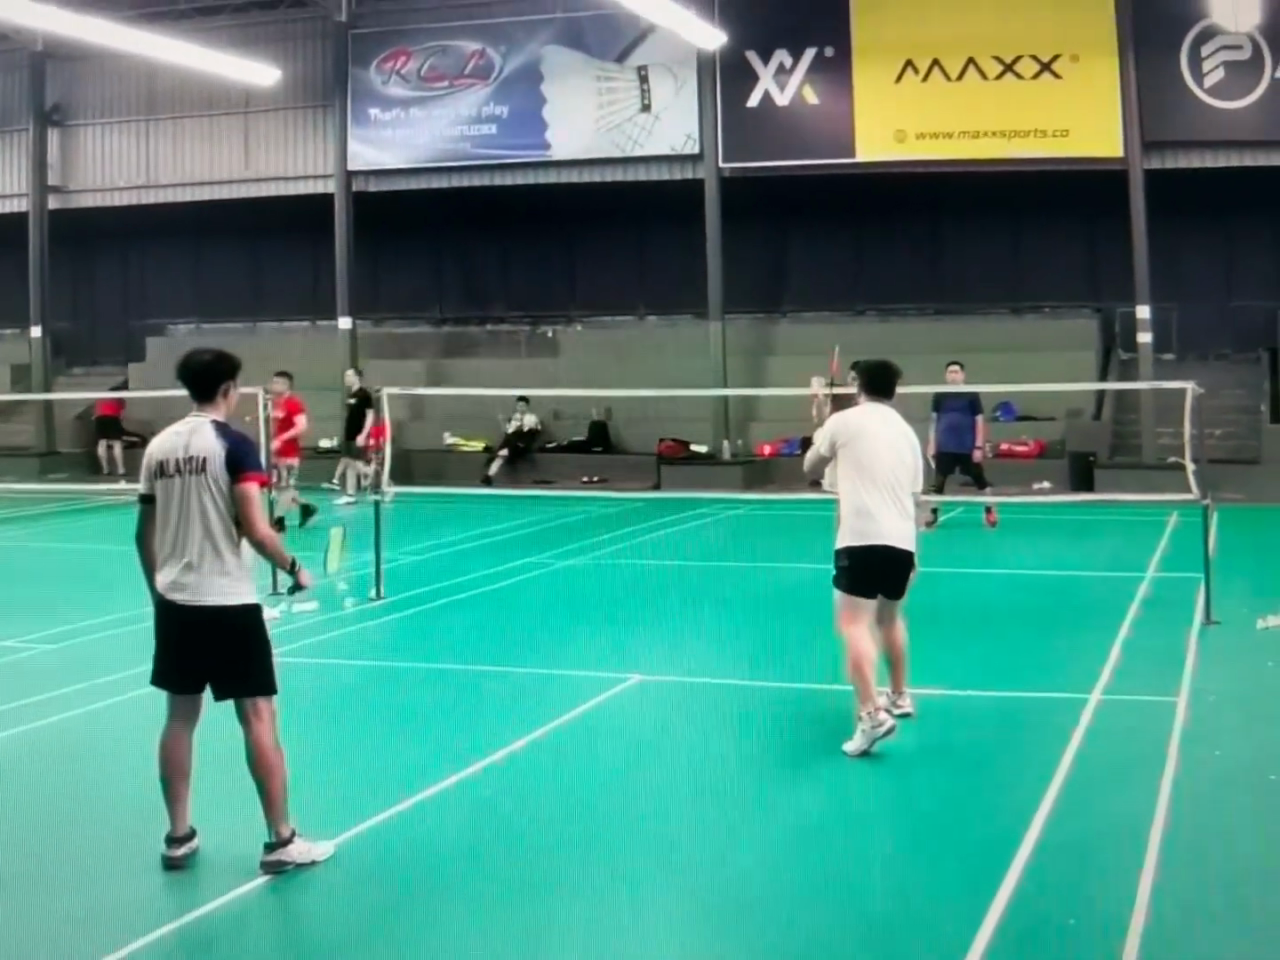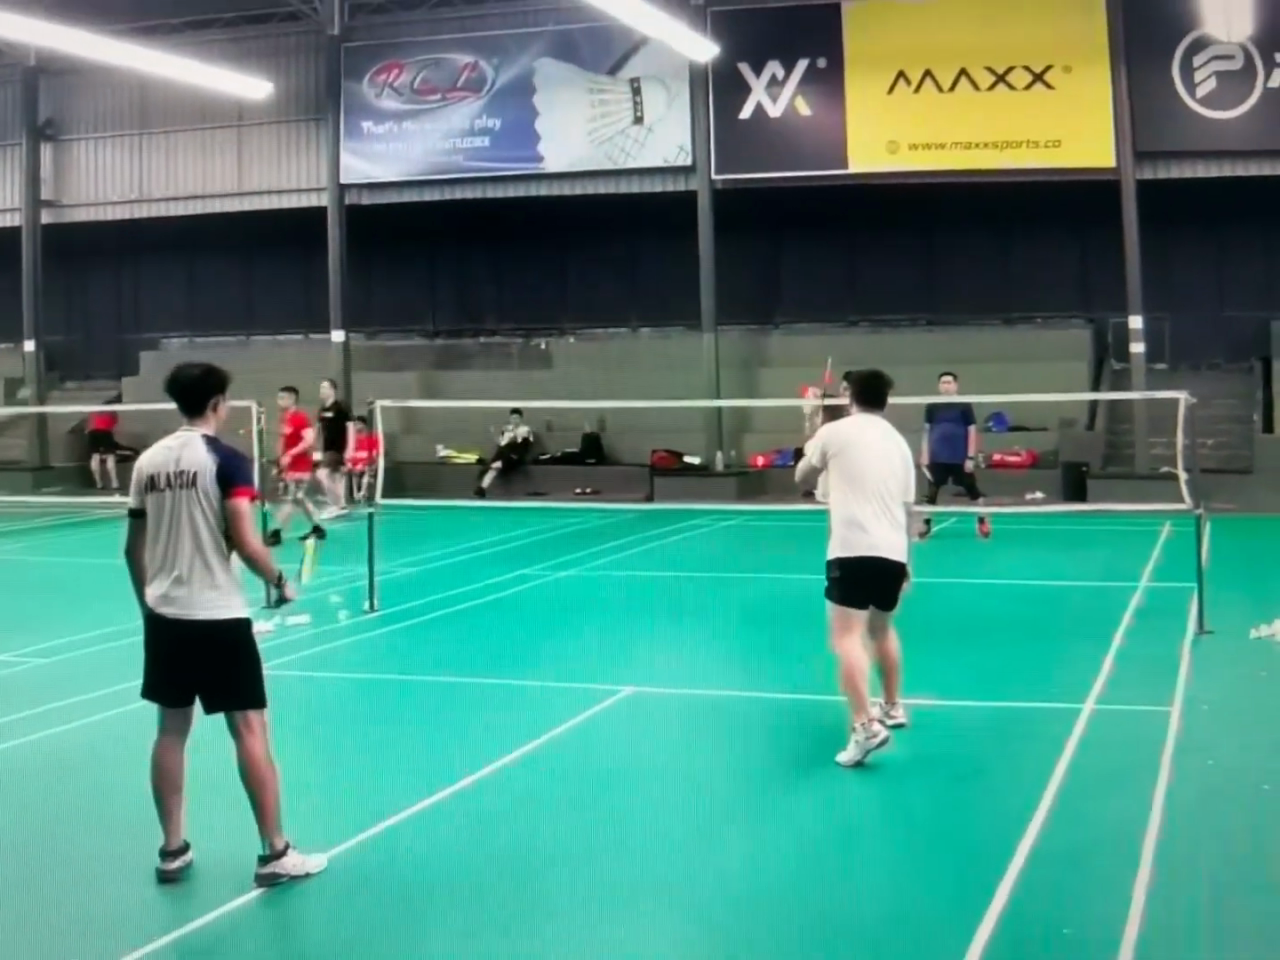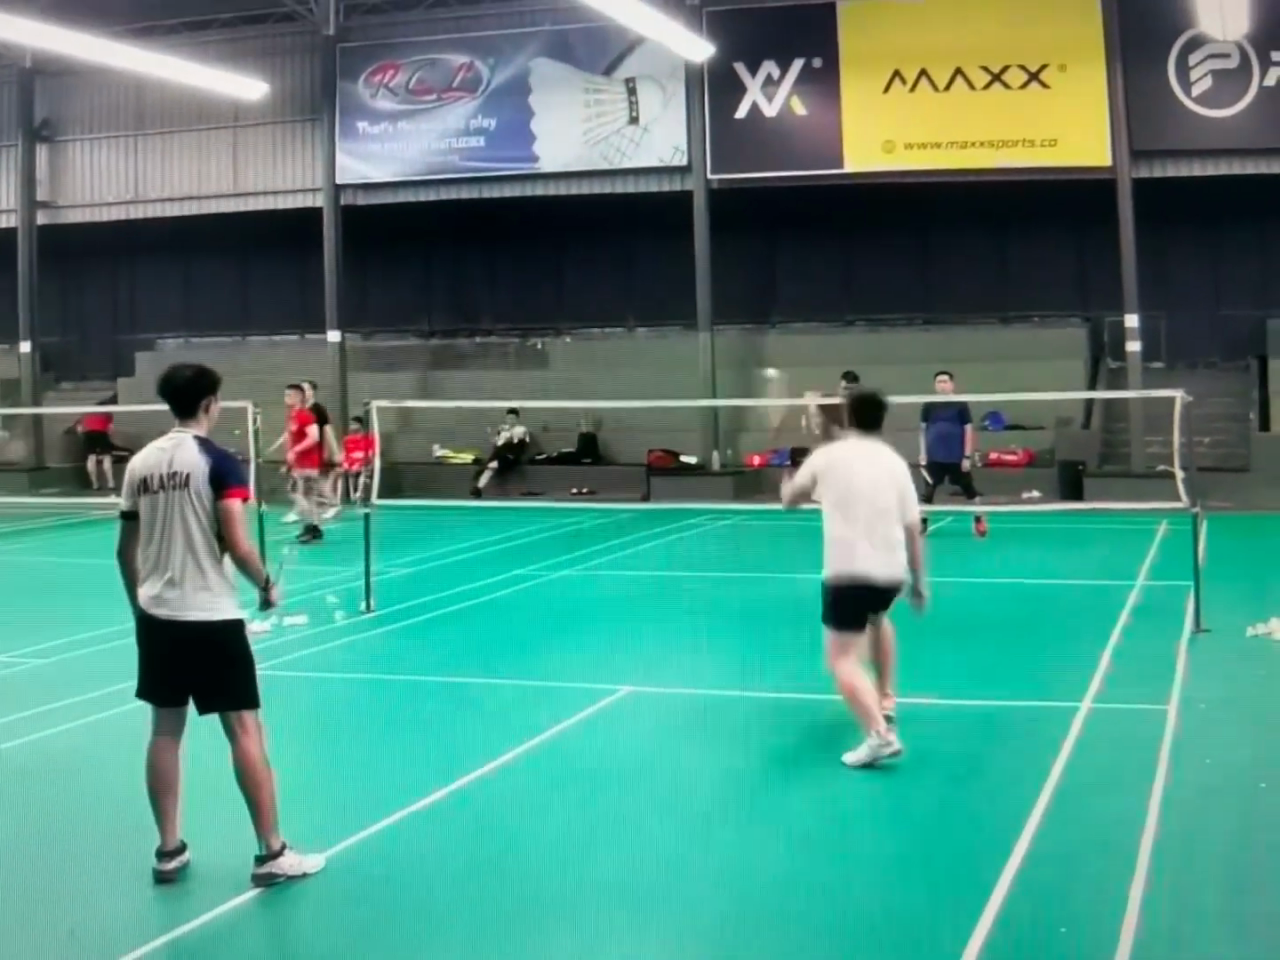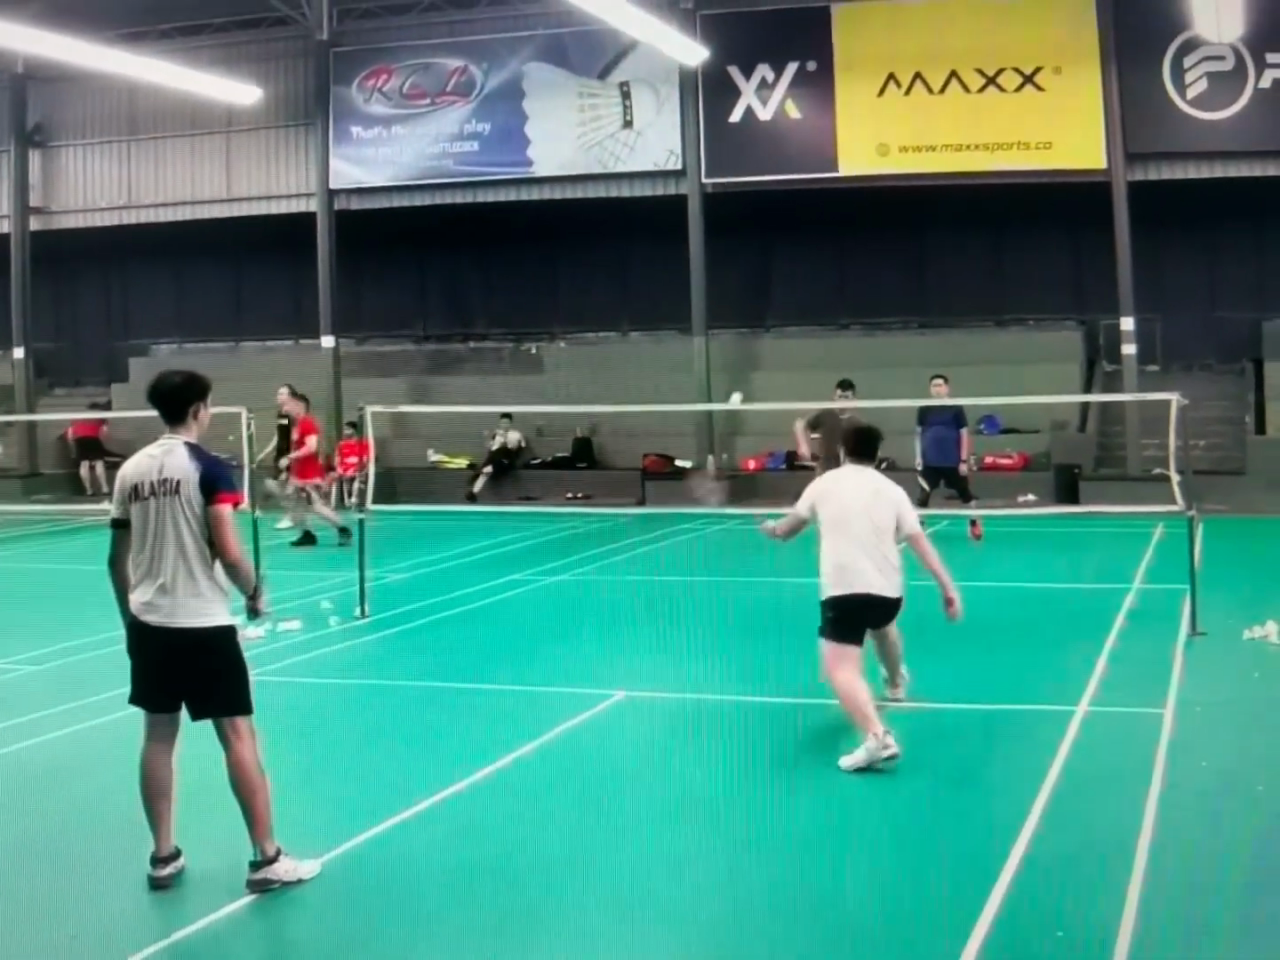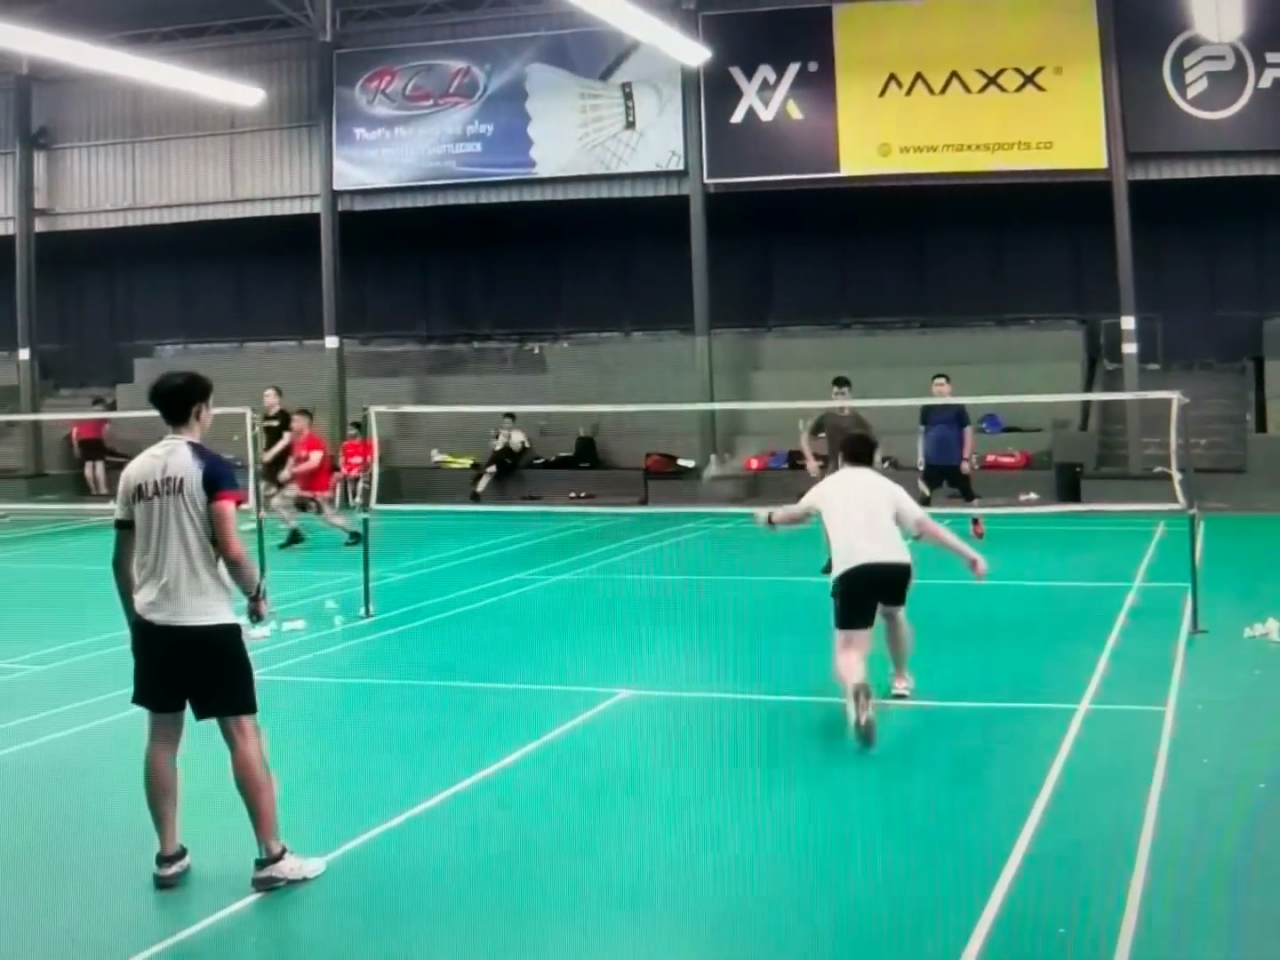
dt=0.2s
person 1, frame 1
left shoulder: (158, 446)
right shoulder: (233, 445)
left elbow: (144, 535)
right elbow: (257, 531)
right wrist: (294, 569)
left hip: (175, 601)
right hip: (228, 603)
left knee: (179, 717)
right knee: (258, 718)
left ankle: (178, 837)
right ankle: (282, 841)
person 1, frame 2
left shoulder: (147, 461)
right shoulder: (225, 459)
left elbow: (133, 549)
right elbow: (247, 545)
right wrist: (280, 581)
left hip: (165, 615)
right hip: (219, 617)
left knee: (171, 730)
right knee: (250, 730)
left ankle: (173, 850)
right ankle: (276, 853)
person 1, frame 3
left shoulder: (139, 463)
right shoulder: (217, 461)
left elbow: (125, 551)
right elbow: (238, 547)
right wrist: (266, 585)
left hip: (157, 617)
right hip: (211, 618)
left knee: (165, 731)
right knee: (245, 731)
left ankle: (169, 850)
right ankle: (272, 853)
person 1, frame 4
left shoulder: (130, 470)
right shoulder: (207, 467)
left elbow: (117, 559)
right elbow: (228, 553)
left wrist: (130, 615)
right wrist: (254, 593)
left hip: (149, 623)
right hip: (204, 624)
left knee: (158, 737)
right knee: (239, 736)
left ankle: (164, 856)
right ankle: (267, 859)
person 1, frame 5
left shoulder: (133, 471)
right shoulder: (210, 466)
left elbow: (121, 560)
right elbow: (231, 551)
left wrist: (135, 618)
right wrist: (256, 594)
left hip: (154, 623)
right hip: (208, 623)
left knee: (162, 736)
right knee: (244, 735)
left ankle: (169, 855)
right ankle: (272, 857)
person 2, frame 1
left shoulder: (843, 421)
right shoulder: (906, 431)
left elbow: (810, 468)
left wrist: (822, 441)
right wrist: (912, 552)
left hip: (862, 540)
right hip: (901, 542)
left knee: (854, 626)
right knee: (889, 618)
left ankle: (872, 716)
right ankle: (899, 697)
person 2, frame 2
left shoulder: (834, 431)
right shoulder: (899, 441)
left elbow: (802, 479)
left wrist: (816, 452)
right wrist: (905, 563)
left hip: (853, 551)
right hip: (893, 553)
left knee: (846, 639)
right knee: (882, 629)
left ankle: (866, 726)
right ankle: (892, 707)
person 2, frame 3
left shoulder: (826, 457)
right shoulder: (896, 464)
left elbow: (790, 499)
right elbow: (913, 530)
left wrist: (789, 485)
right wrist: (919, 581)
left hip: (848, 573)
right hip: (889, 572)
left knee: (842, 659)
right knee: (878, 620)
left ankle: (880, 734)
right ankle: (885, 699)
person 2, frame 4
left shoulder: (824, 484)
right shoulder: (892, 490)
left elbow: (788, 528)
right elbow: (919, 541)
left wrist: (772, 528)
right wrist: (949, 588)
left hip: (844, 590)
right hip: (889, 589)
left knee: (841, 671)
right knee: (881, 623)
left ankle: (877, 738)
right ankle: (895, 684)
person 2, frame 5
left shoulder: (828, 485)
right shoulder: (888, 486)
left elbow: (794, 514)
right elbow: (925, 526)
left wrist: (769, 517)
right wrist: (971, 554)
left hip: (853, 569)
right hip: (895, 564)
left knee: (848, 654)
right knee: (893, 613)
left ankle: (856, 687)
right ankle: (901, 679)
